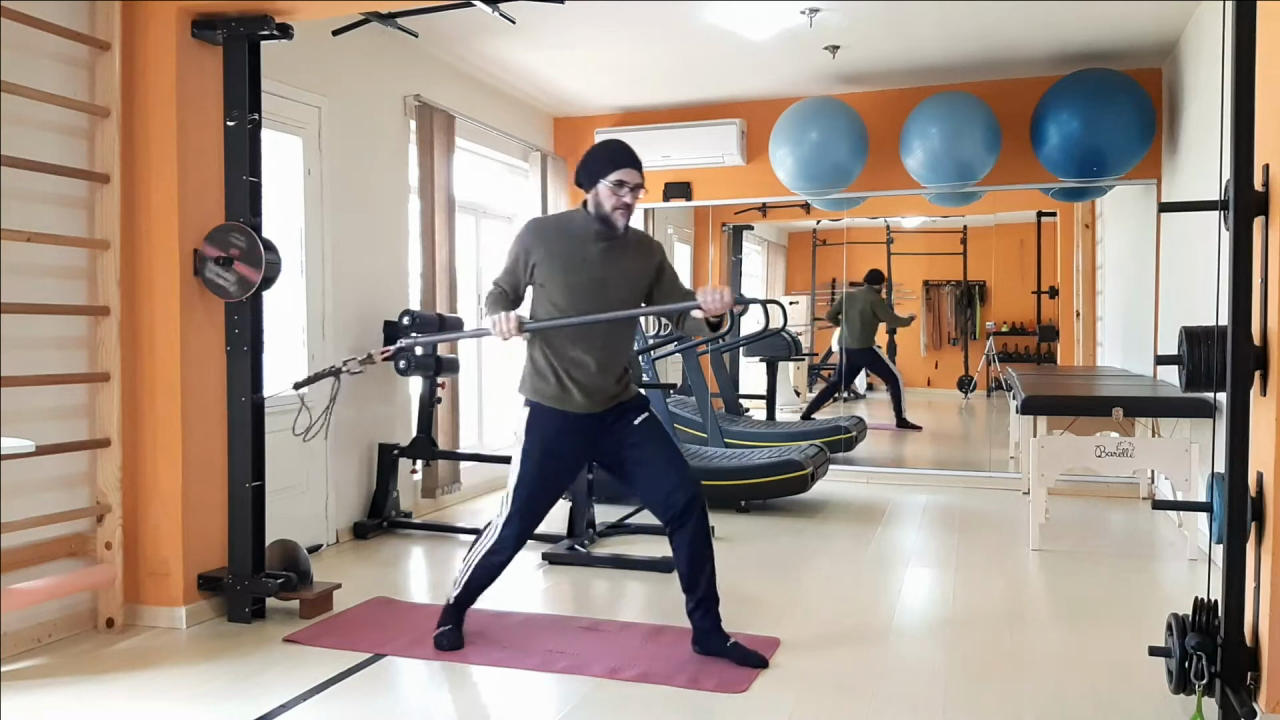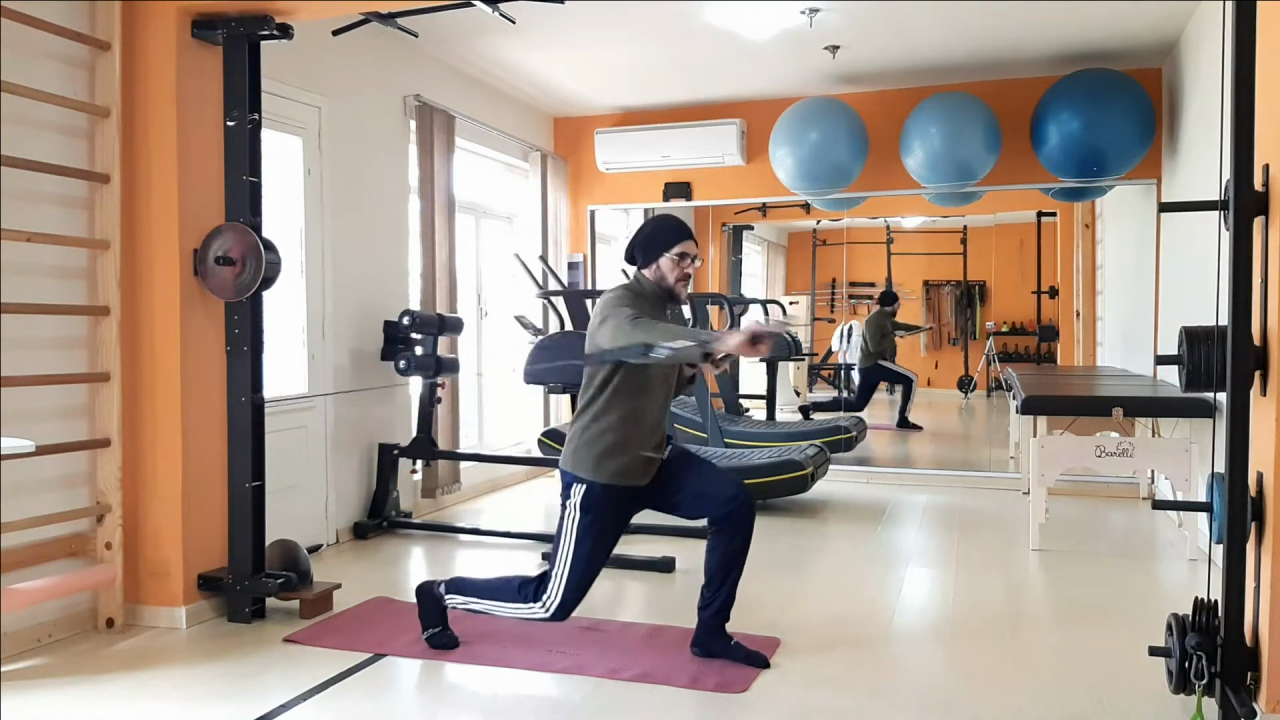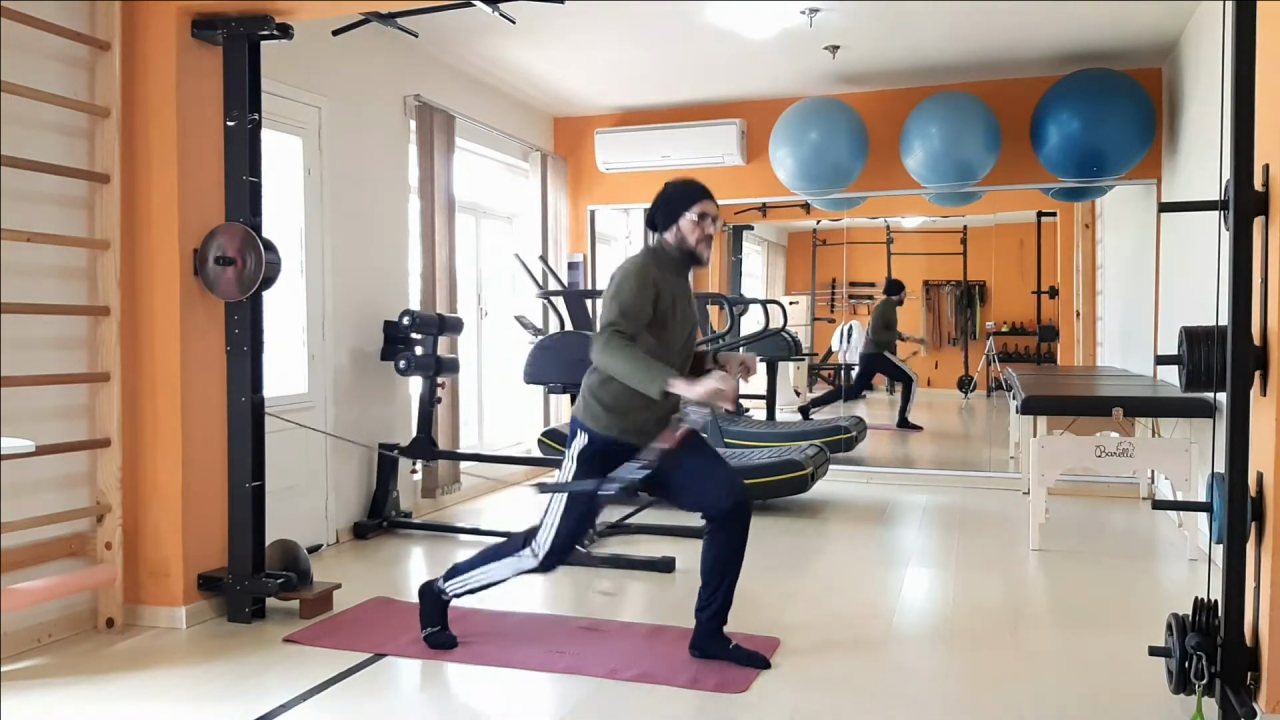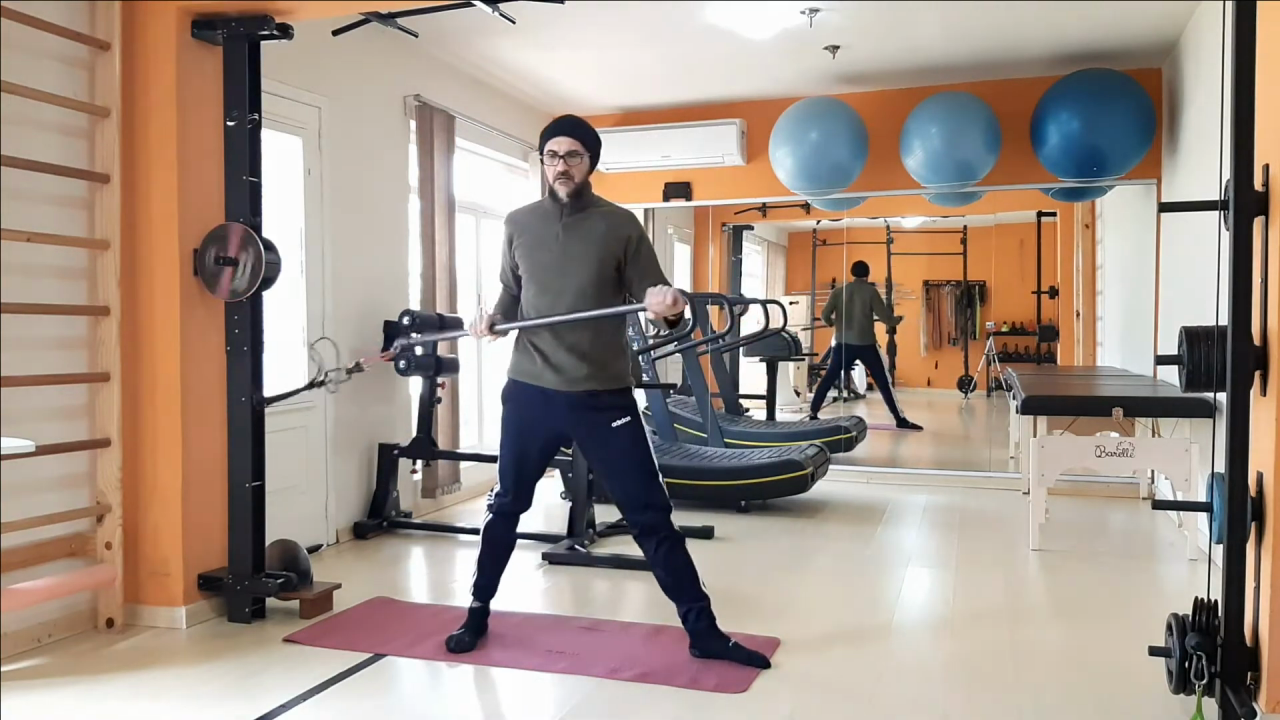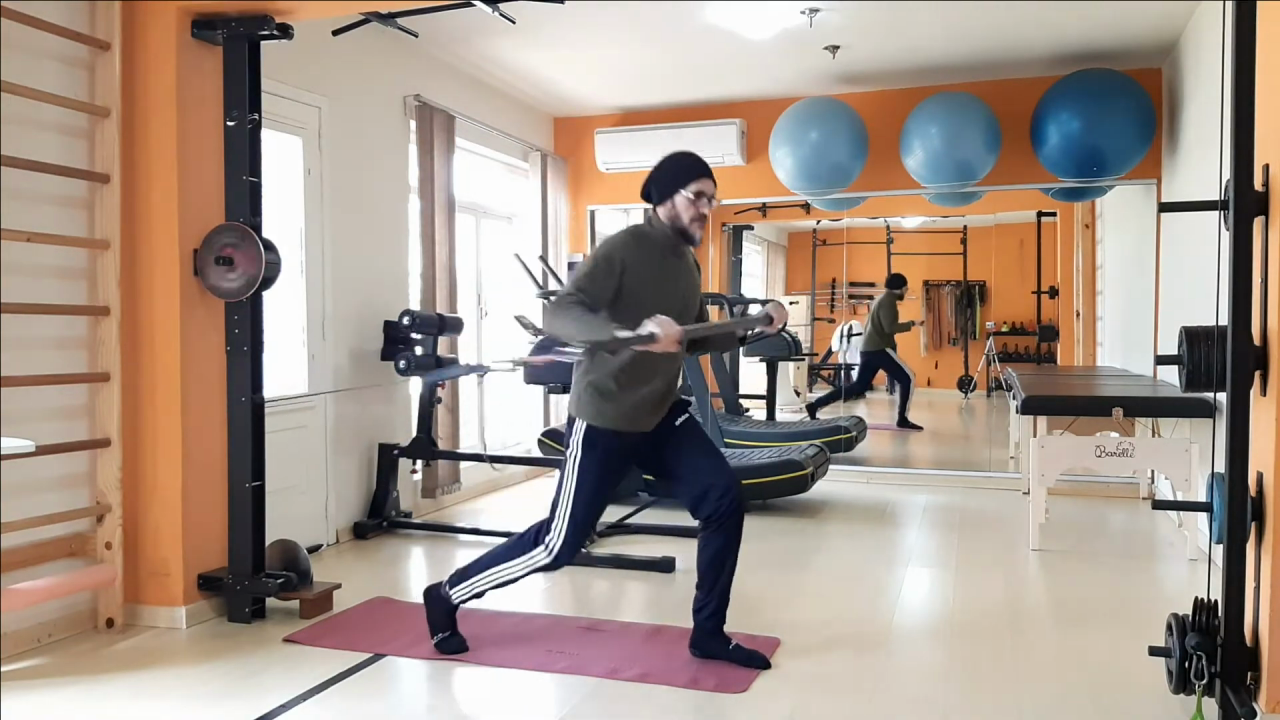
dt=1s
person 1, frame 1
left shoulder: (647, 251)
right shoulder: (542, 235)
left elbow: (681, 317)
right elbow: (500, 294)
left wrist: (707, 311)
right wrist: (501, 318)
left hip: (619, 406)
right hip: (553, 410)
left knee: (686, 503)
right knee: (515, 523)
left ankle: (708, 631)
right ankle: (455, 607)
person 1, frame 2
left shoulder: (665, 308)
right shoulder: (619, 303)
right elbow: (628, 337)
left wrist: (697, 369)
right wrist: (716, 342)
left hip: (653, 457)
right hip: (599, 472)
left knee: (734, 504)
right knee: (553, 602)
left ankle: (711, 634)
right ankle: (442, 594)
person 1, frame 3
left shoulder: (681, 279)
right shoulder: (640, 274)
right elbow: (609, 347)
left wrist: (717, 362)
right wrist: (685, 386)
left hip: (661, 429)
right hip: (603, 434)
left knee: (732, 503)
right knee: (547, 549)
left ankle: (709, 636)
right ankle: (438, 593)
person 1, frame 4
left shoulder: (620, 225)
right shoulder: (519, 224)
left elbow: (658, 304)
left wrist: (667, 304)
right wrist: (490, 319)
left hip: (603, 395)
right hip: (530, 391)
left knee: (651, 514)
right knee: (506, 504)
left ankle: (704, 632)
right ankle: (478, 611)
person 1, frame 5
left shoulder: (687, 260)
right shoulder: (625, 248)
right elbow: (562, 313)
right wrist: (633, 330)
left hip: (662, 414)
right hip: (605, 418)
left knee: (724, 500)
right knee: (558, 544)
left ankle: (709, 634)
right ankle: (445, 596)
